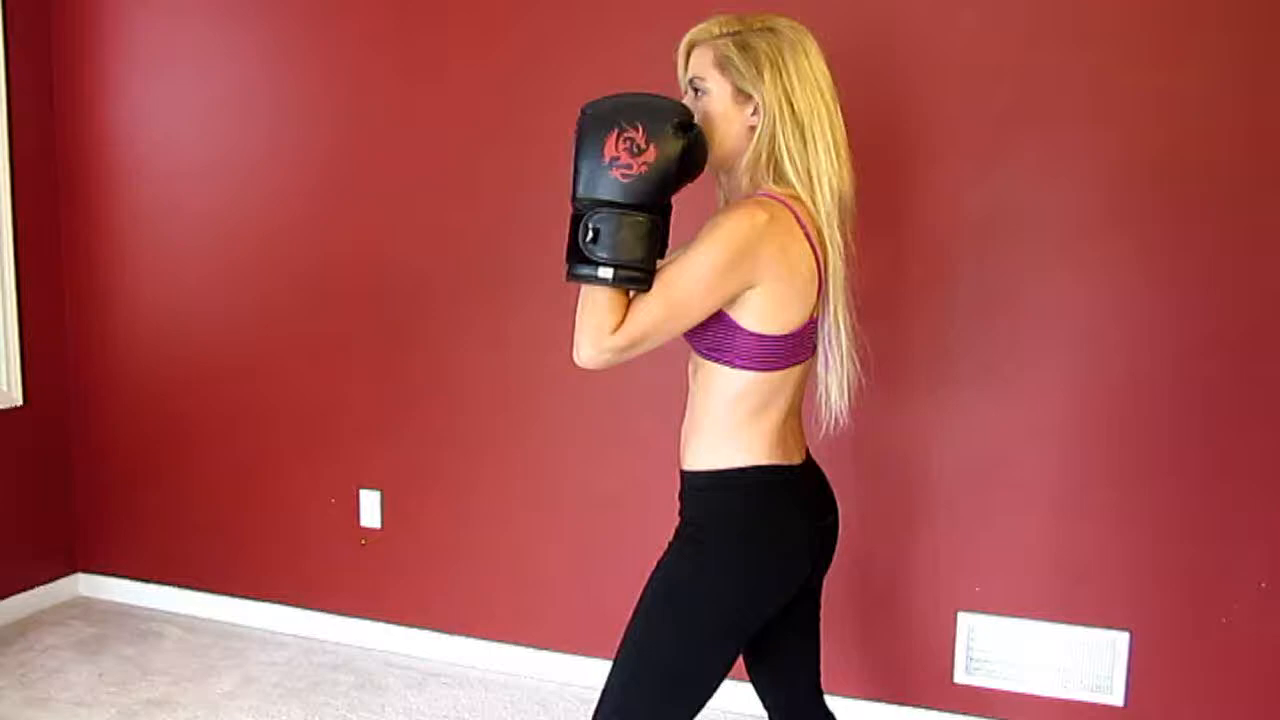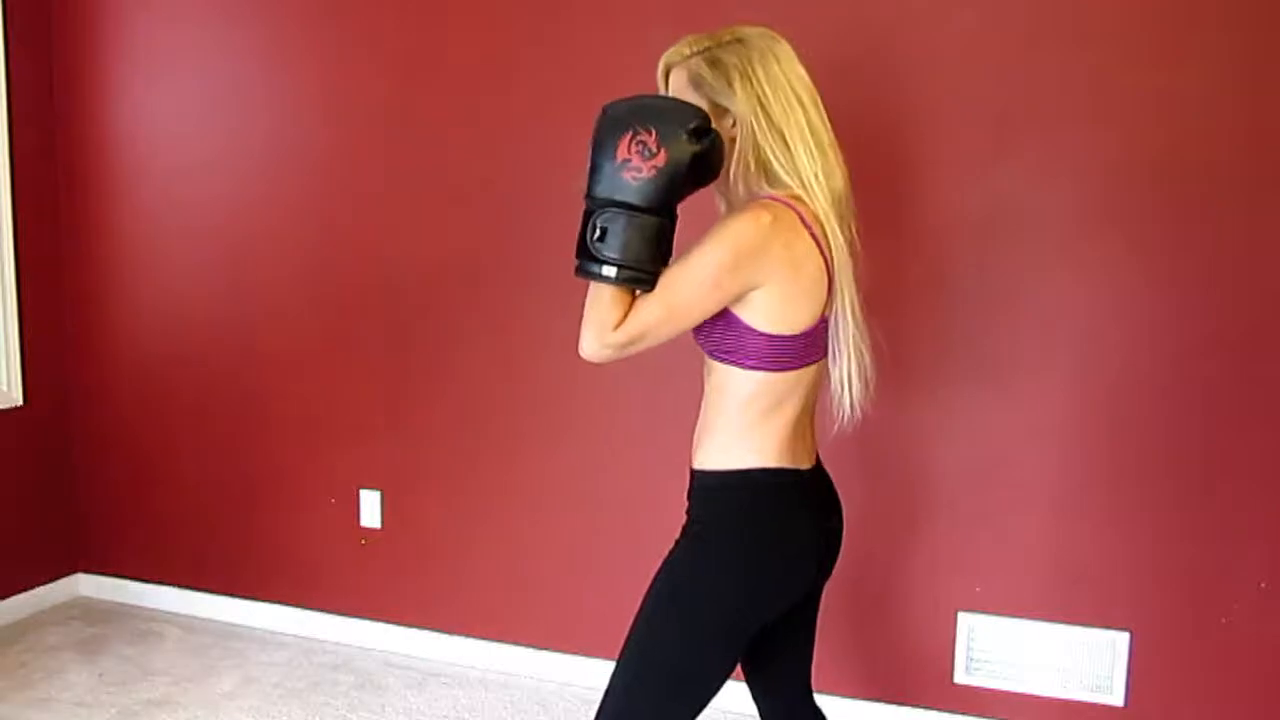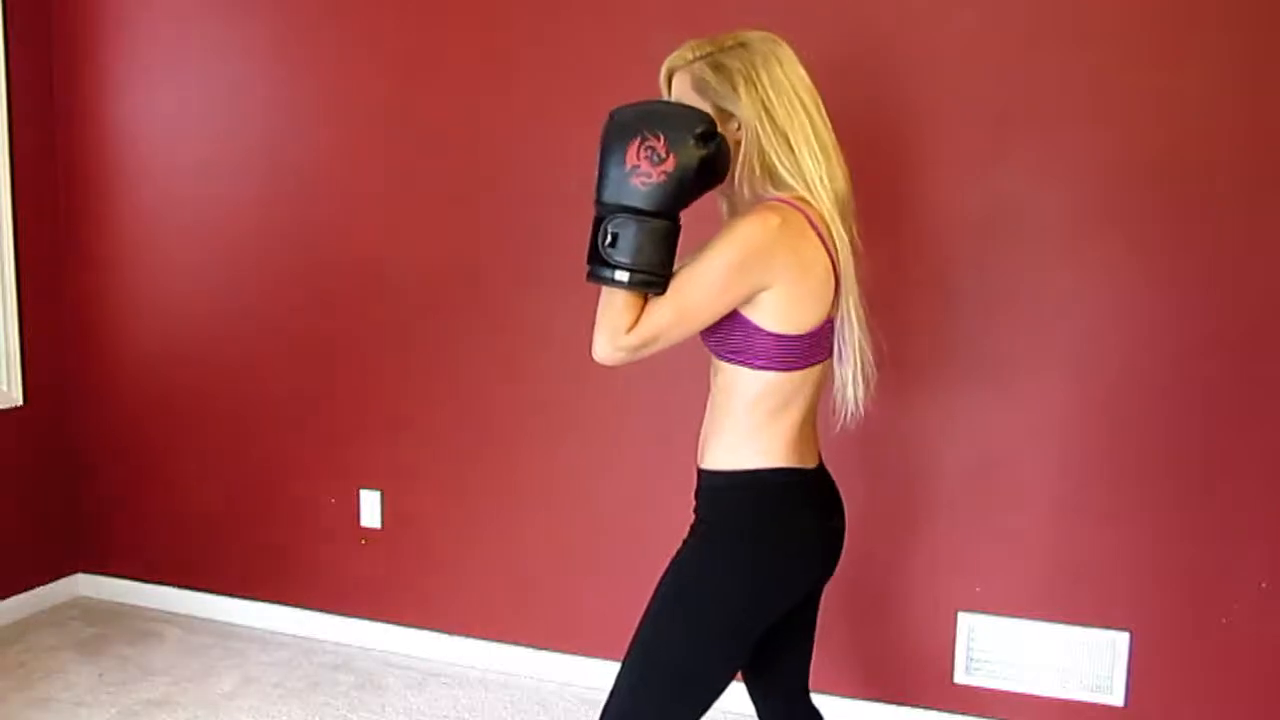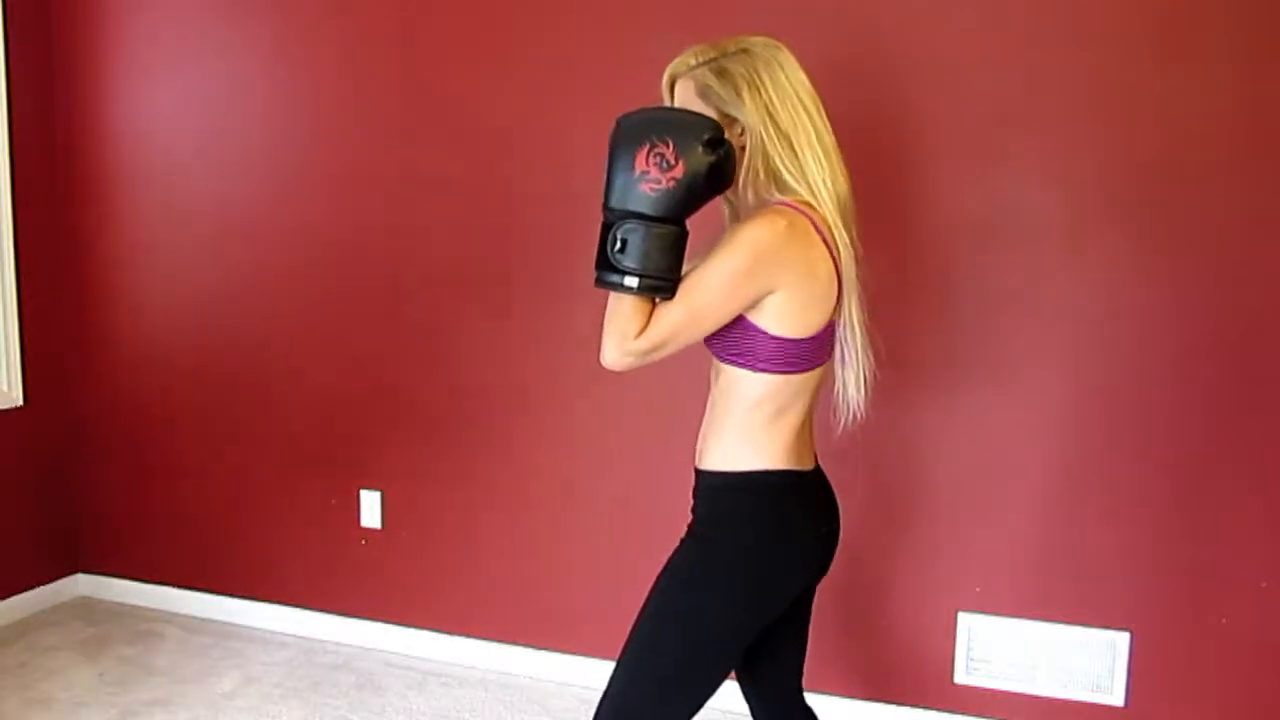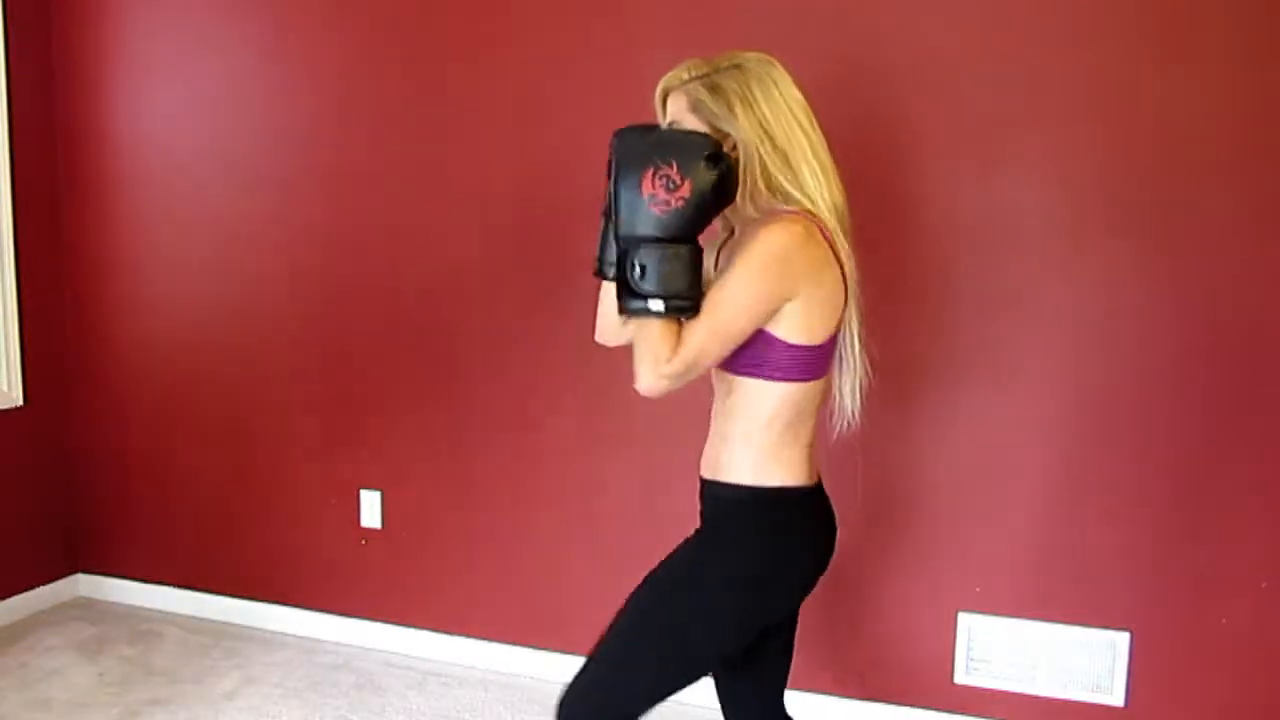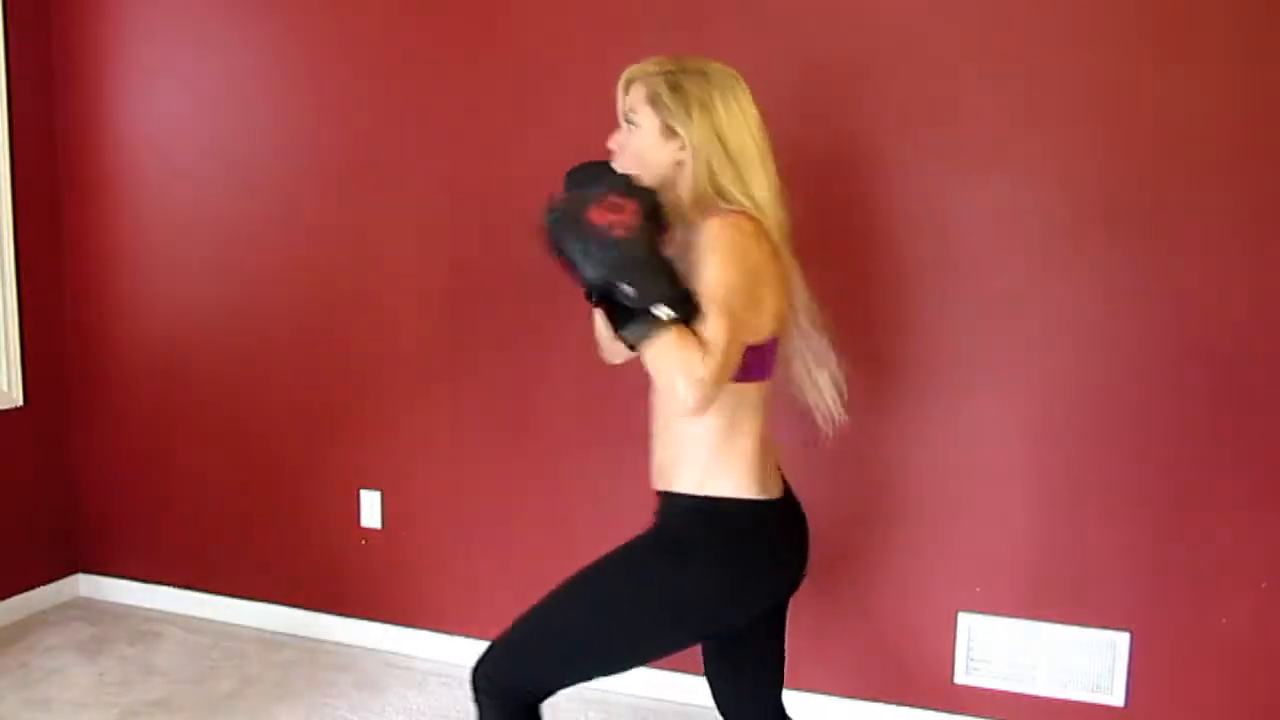
dt=0.2s
person 1, frame 1
left shoulder: (753, 228)
right shoulder: (793, 215)
left elbow: (598, 344)
right elbow: (658, 306)
left hip: (737, 521)
right hip: (792, 507)
person 1, frame 2
left shoulder: (759, 231)
right shoulder: (799, 218)
left elbow: (603, 339)
right elbow: (663, 308)
left wrist: (626, 206)
right wrist: (643, 203)
left hip: (745, 523)
right hip: (797, 511)
person 1, frame 3
left shoulder: (768, 232)
right shoulder: (802, 220)
left elbow: (616, 343)
right elbow: (664, 313)
left wrist: (632, 212)
right wrist: (649, 206)
left hip: (752, 523)
right hip: (797, 511)
person 1, frame 4
left shoulder: (773, 236)
right shoulder: (798, 225)
left elbow: (625, 349)
right elbow: (660, 320)
left hip: (748, 522)
right hip: (790, 512)
person 1, frame 5
left shoulder: (785, 242)
right shoulder: (746, 233)
left elbow: (656, 373)
right elbow: (614, 327)
left wrist: (663, 230)
right wrist: (632, 214)
left hip: (756, 530)
right hip: (778, 525)
person 1, frame 6
left shoulder: (728, 238)
right shoulder: (695, 236)
left elbow: (695, 385)
right elbow: (614, 347)
left wrist: (633, 267)
right wrist: (625, 265)
left hip: (708, 538)
right hip: (769, 531)
